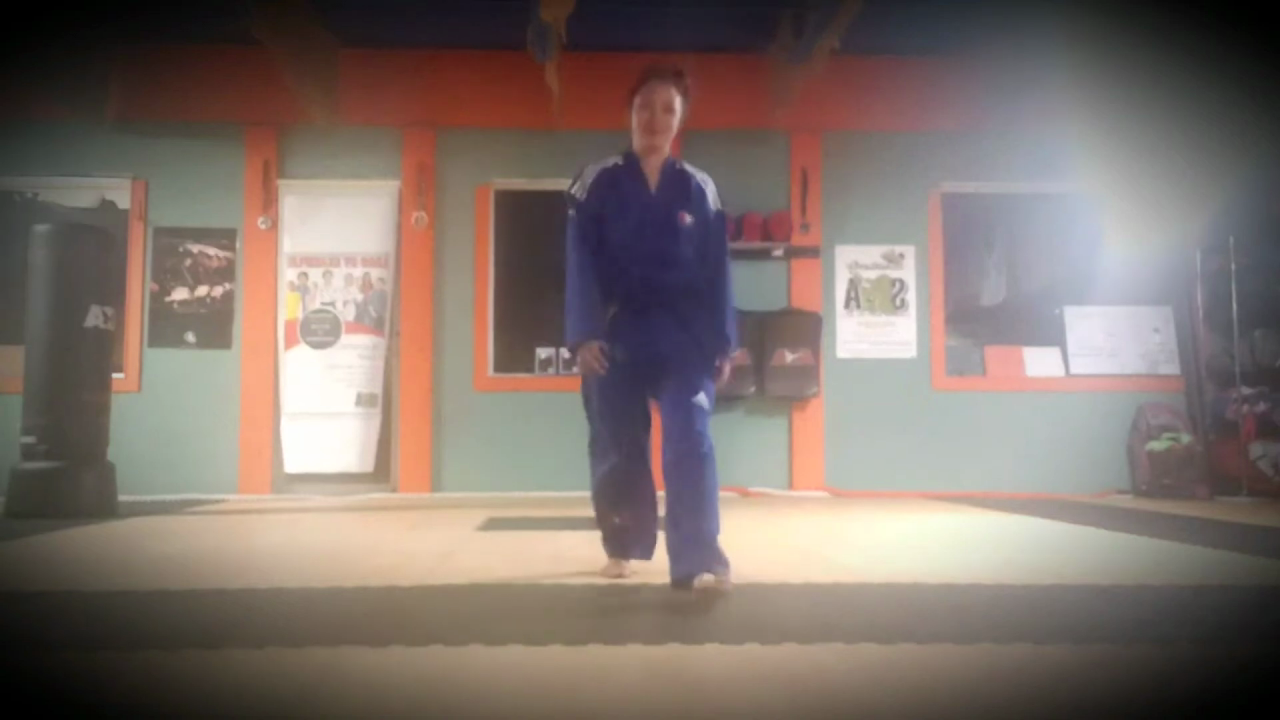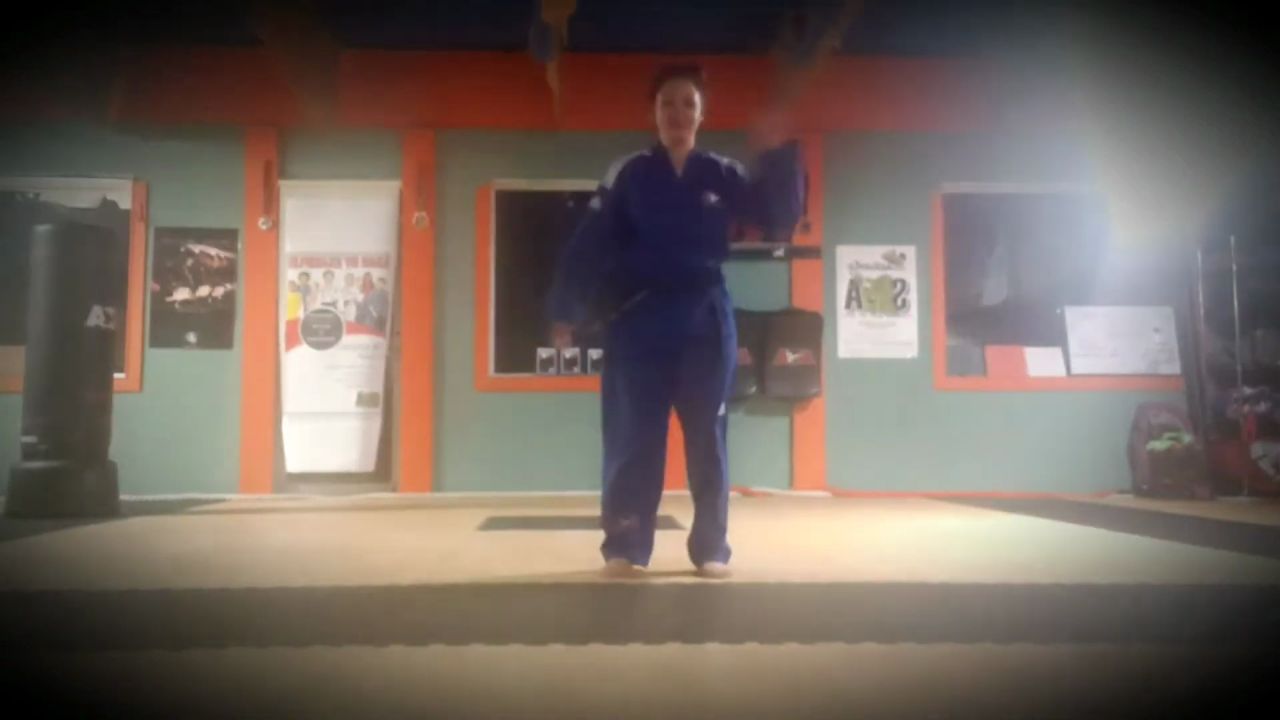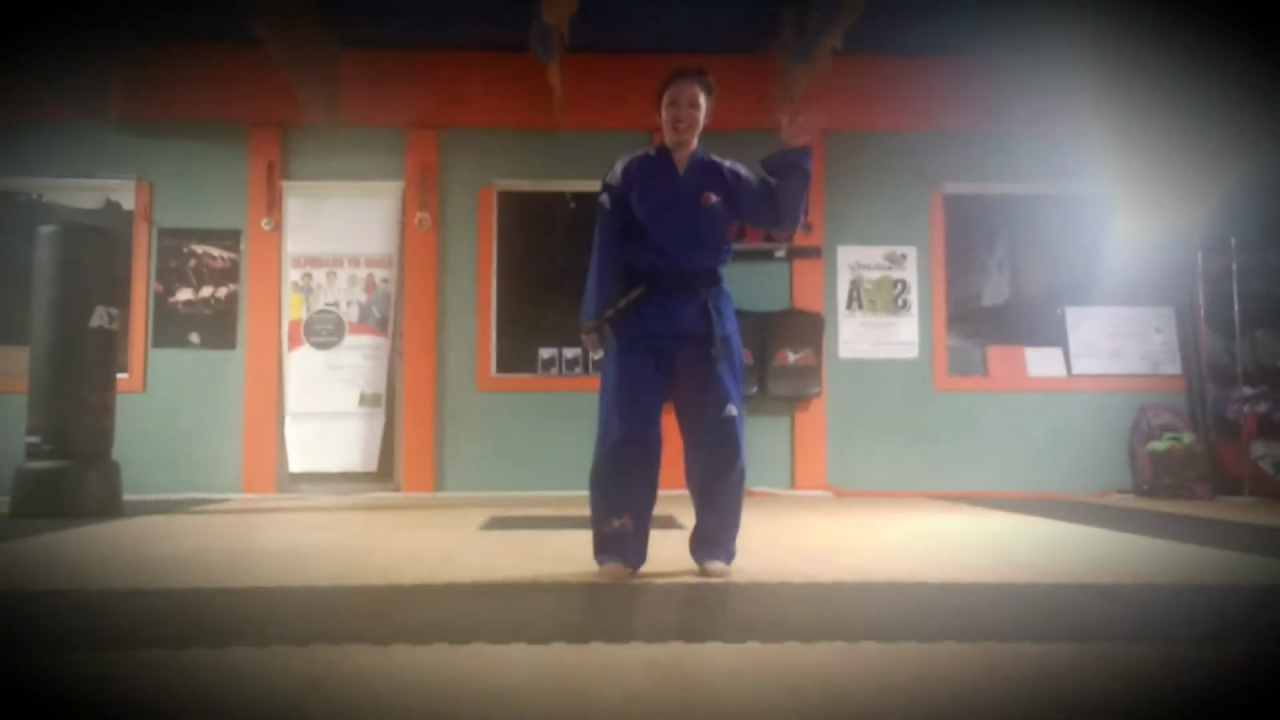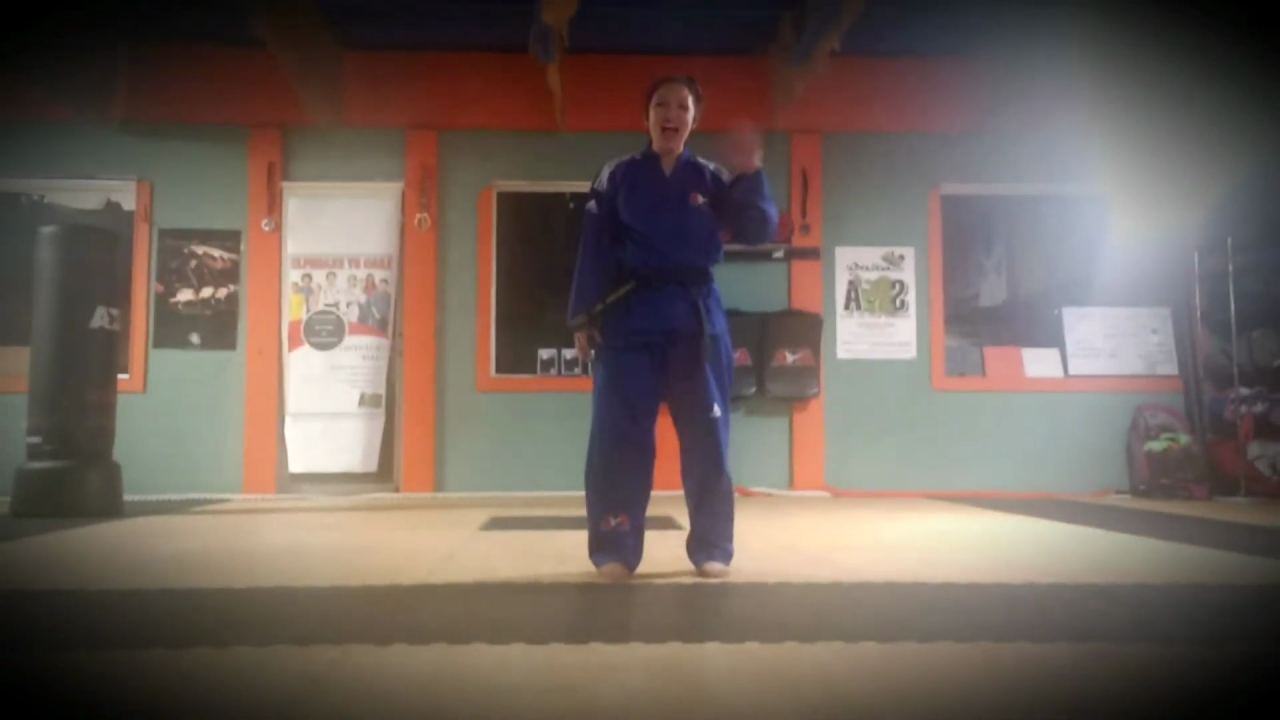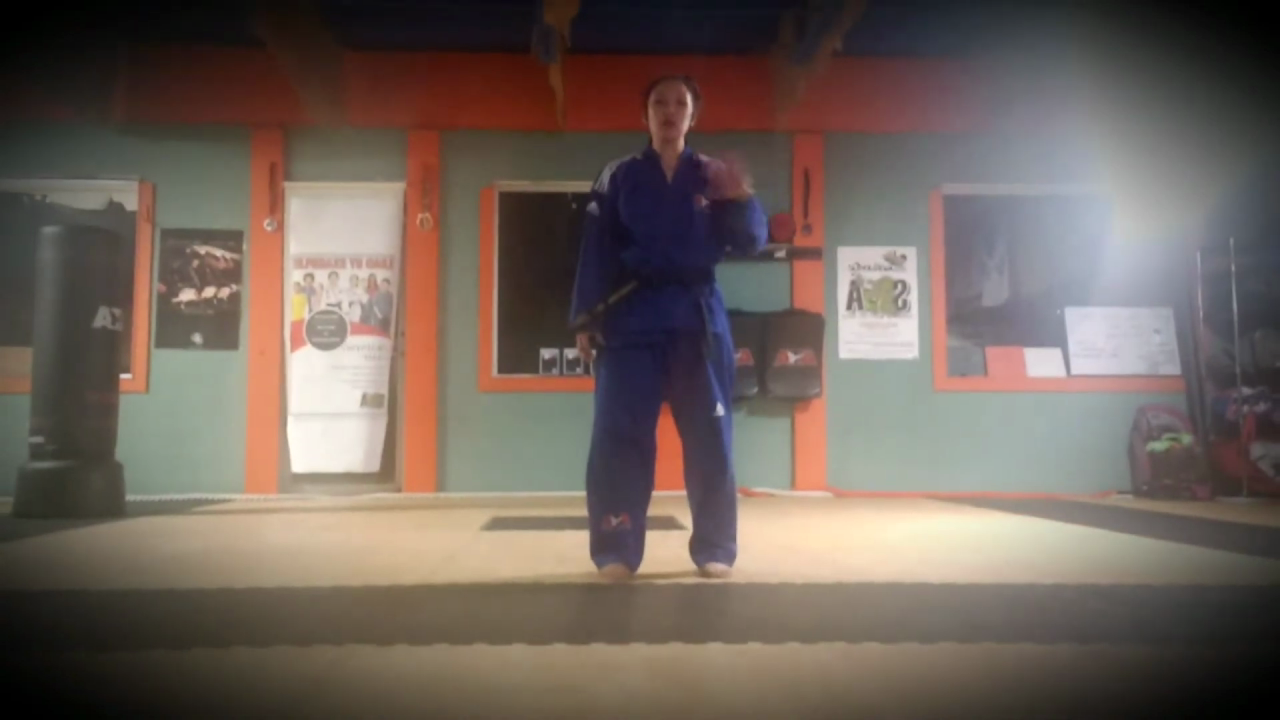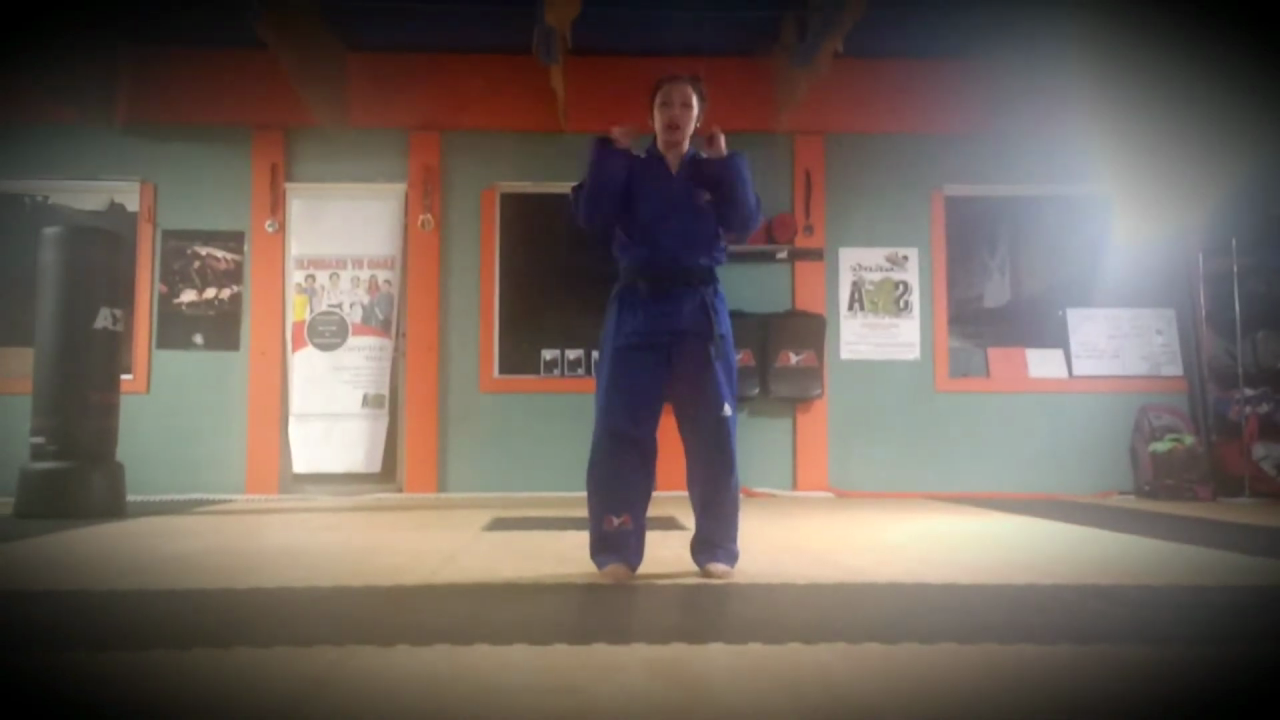
dt=0.5s
person 1, frame 1
left shoulder: (698, 189)
right shoulder: (597, 185)
left elbow: (713, 271)
right elbow: (582, 265)
left wrist: (720, 345)
right wrist: (585, 335)
left hip: (683, 333)
right hip: (618, 334)
left knee: (691, 440)
right knee: (617, 448)
left ankle: (699, 560)
right ankle: (623, 547)
person 1, frame 2
left shoulder: (725, 174)
right shoulder: (626, 176)
left elbow: (782, 216)
right elbow: (589, 248)
left wrist: (779, 156)
right wrist: (566, 312)
left hip: (706, 317)
right hip: (641, 318)
left knee: (707, 437)
right knee: (635, 437)
left ankle: (710, 547)
right ankle: (625, 548)
person 1, frame 3
left shoulder: (726, 177)
right shoulder: (629, 173)
left elbow: (785, 217)
right elbow: (607, 249)
left wrist: (795, 157)
right wrist: (596, 316)
left hip: (706, 316)
right hip: (640, 317)
left knee: (717, 437)
right knee: (626, 435)
left ankle: (714, 547)
right ankle: (618, 549)
person 1, frame 4
left shoulder: (711, 179)
right shoulder: (617, 177)
left elbow: (759, 230)
right elbow: (594, 250)
left wrist: (750, 175)
right wrist: (584, 317)
left hip: (696, 314)
right hip: (631, 314)
left knee: (707, 433)
right knee: (620, 434)
left ankle: (711, 548)
right ankle: (615, 549)
person 1, frame 5
left shoulder: (712, 177)
right shoulder: (618, 177)
left elbow: (748, 241)
right elbow: (596, 252)
left wrist: (741, 201)
right wrist: (588, 319)
left hip: (698, 313)
right hip: (633, 314)
left knee: (708, 434)
right knee: (621, 434)
left ankle: (714, 548)
right ankle: (616, 550)
person 1, frame 6
left shoulder: (715, 169)
right shoulder: (627, 164)
left elbow: (744, 224)
right elbow: (592, 216)
left wrist: (727, 162)
right wrist: (611, 154)
left hip: (700, 309)
right hip: (638, 309)
left knee: (712, 432)
right knee: (622, 431)
left ankle: (715, 548)
right ankle: (617, 550)
